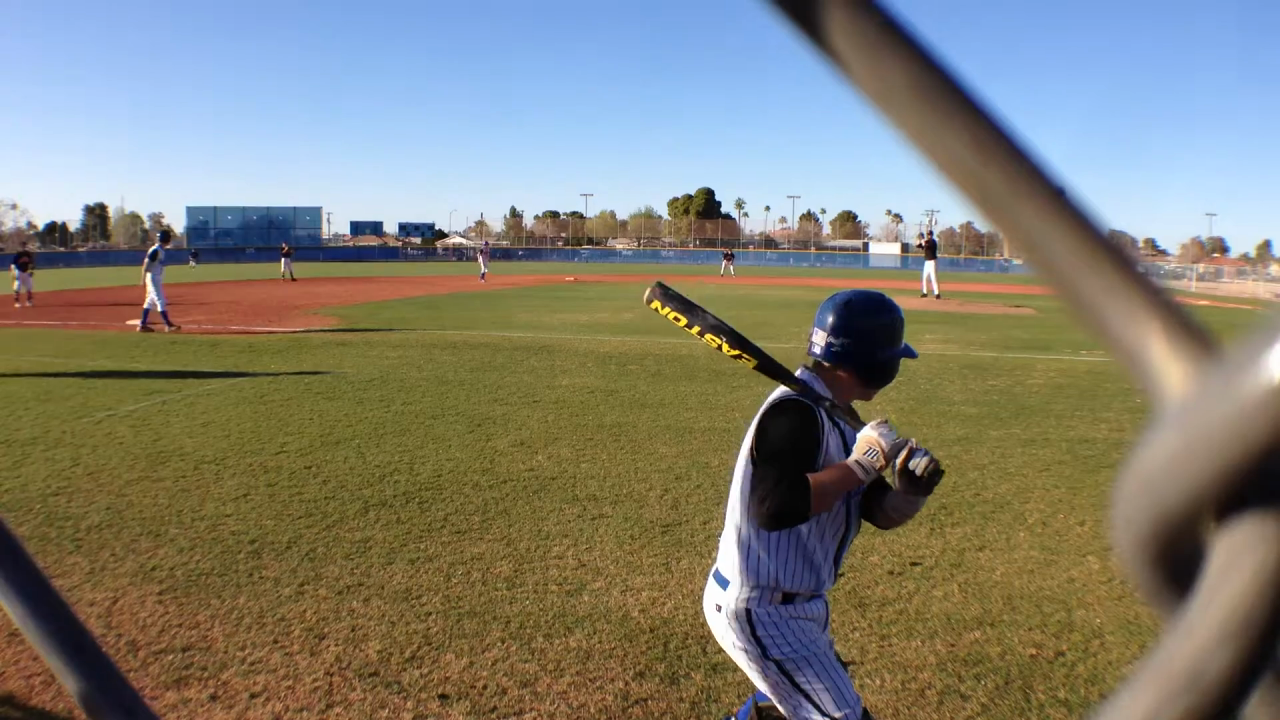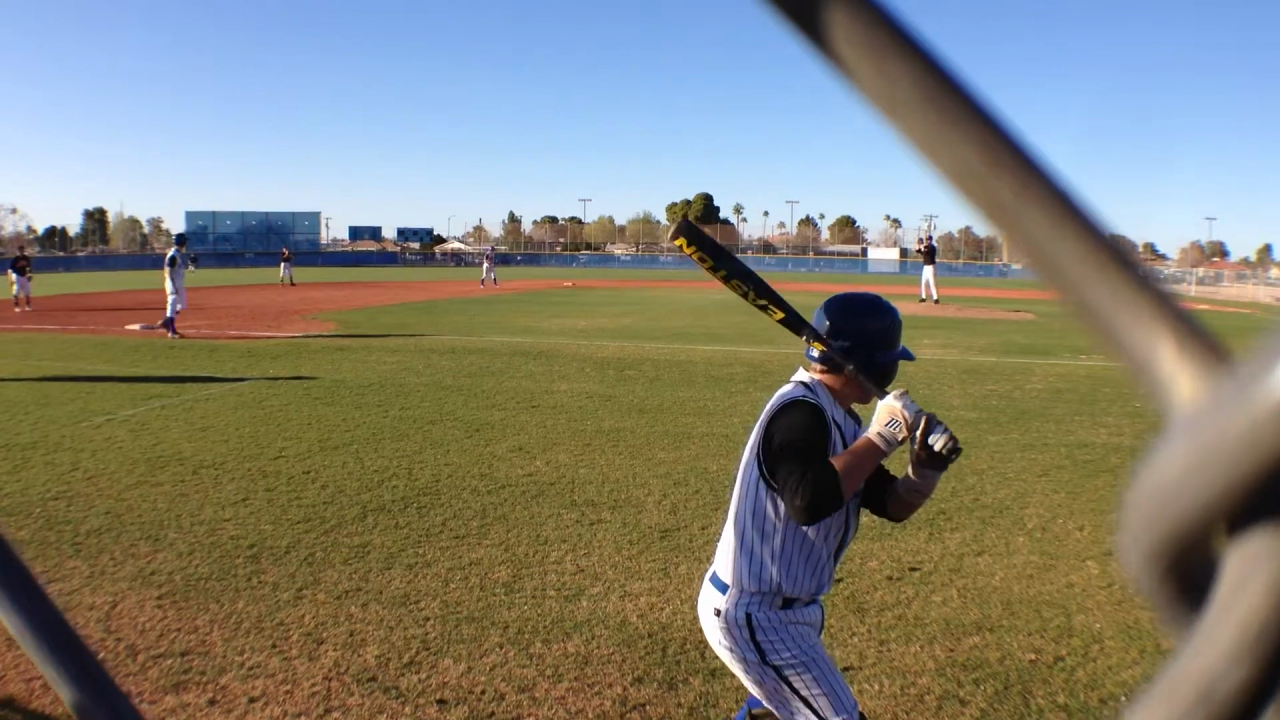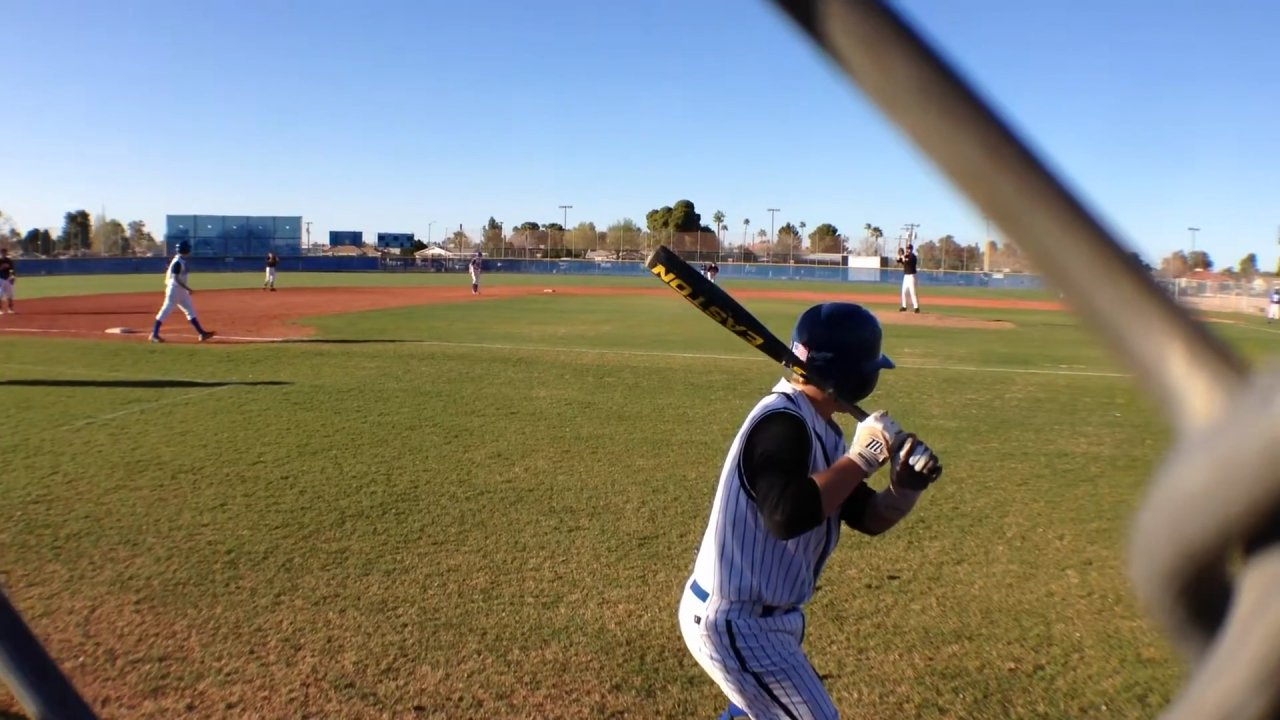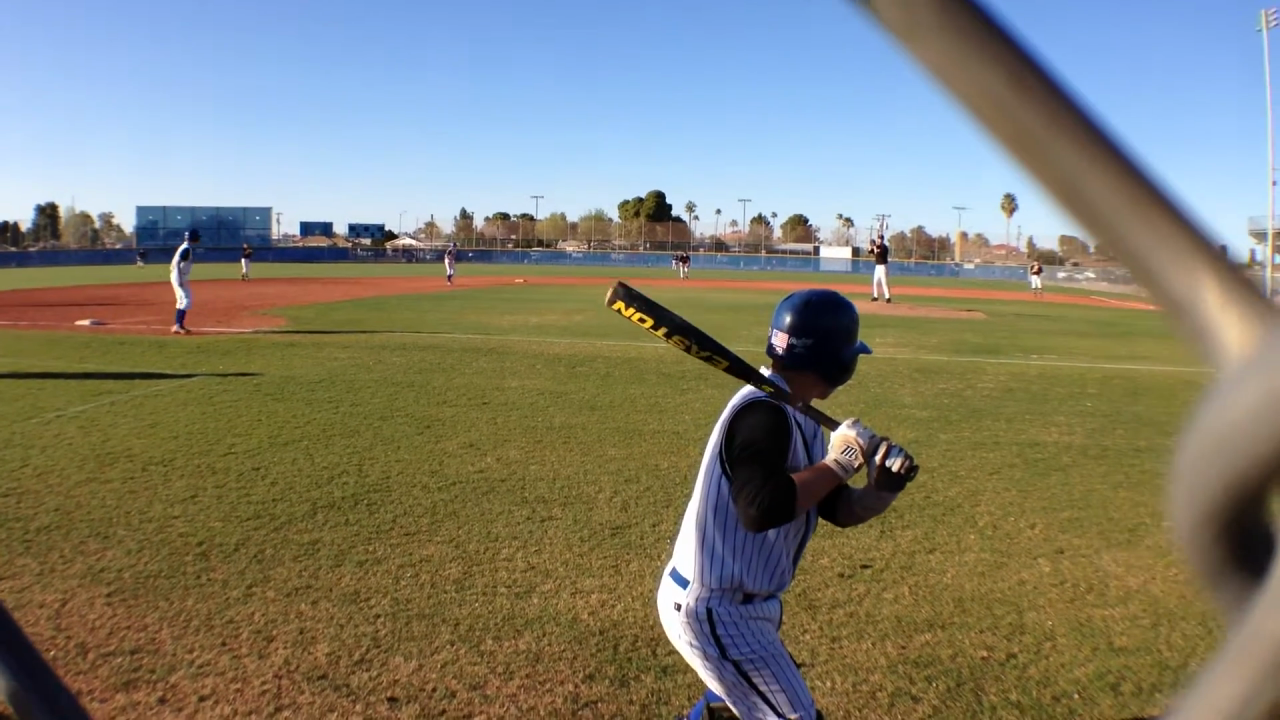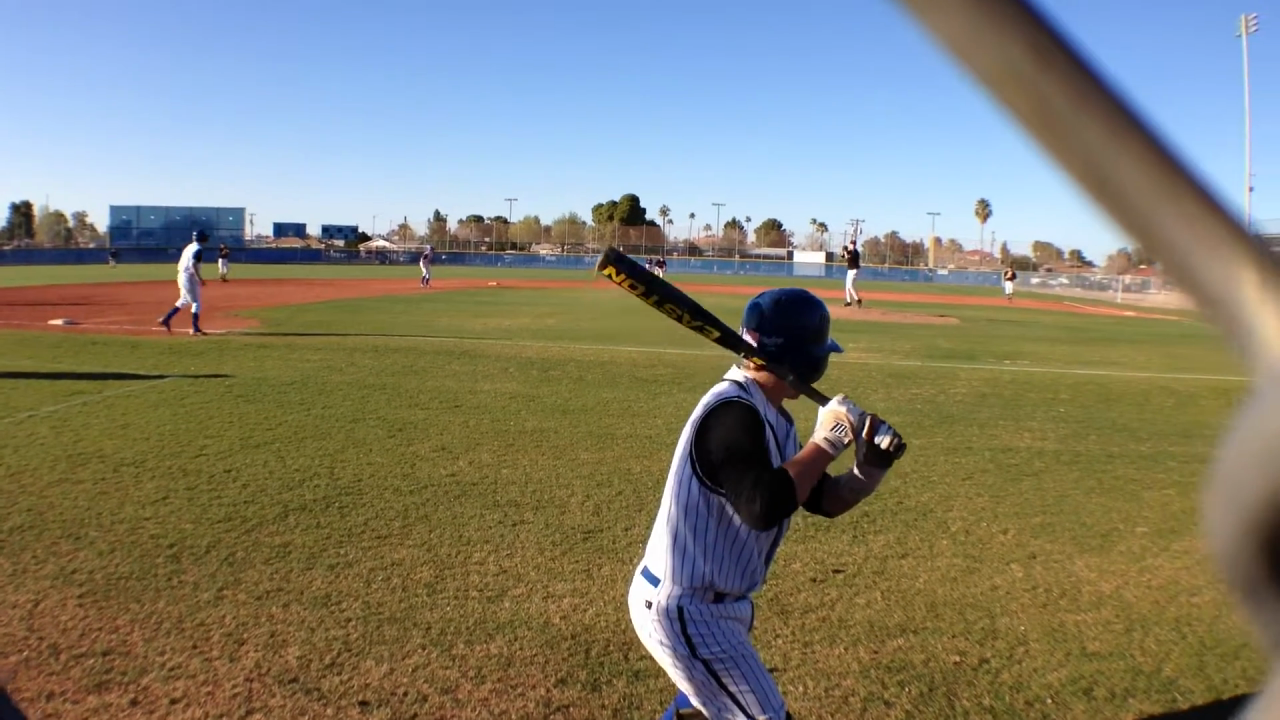
dt=0.4s
person 1, frame 1
left shoulder: (840, 418)
right shoulder: (795, 411)
left elbow: (880, 513)
right elbow: (774, 508)
left wrist: (911, 490)
right wrist: (861, 464)
left hip: (790, 600)
right hip: (760, 610)
left knee: (807, 685)
person 1, frame 2
left shoulder: (839, 417)
right shoulder: (800, 411)
left elbow: (891, 504)
right elbow: (808, 502)
left wrist: (925, 470)
right wrist: (881, 437)
left hip: (775, 605)
right hip: (757, 615)
person 1, frame 3
left shoulder: (820, 429)
right shoulder: (782, 422)
left elbow: (867, 518)
right elbow: (786, 516)
left wrist: (905, 487)
right wrist: (862, 457)
left hip: (757, 613)
right hip: (737, 623)
person 1, frame 4
left shoulder: (794, 414)
right shoulder: (765, 411)
left elbow: (837, 509)
right elbow: (759, 508)
left wrist: (880, 489)
right wrist: (839, 462)
left hip: (725, 601)
right hip: (716, 610)
person 1, frame 5
left shoulder: (769, 415)
right shoulder: (734, 411)
left elbow: (824, 500)
right elbow: (764, 508)
left wrist: (868, 469)
right wrist: (827, 441)
left hip: (696, 600)
right hip: (686, 609)
